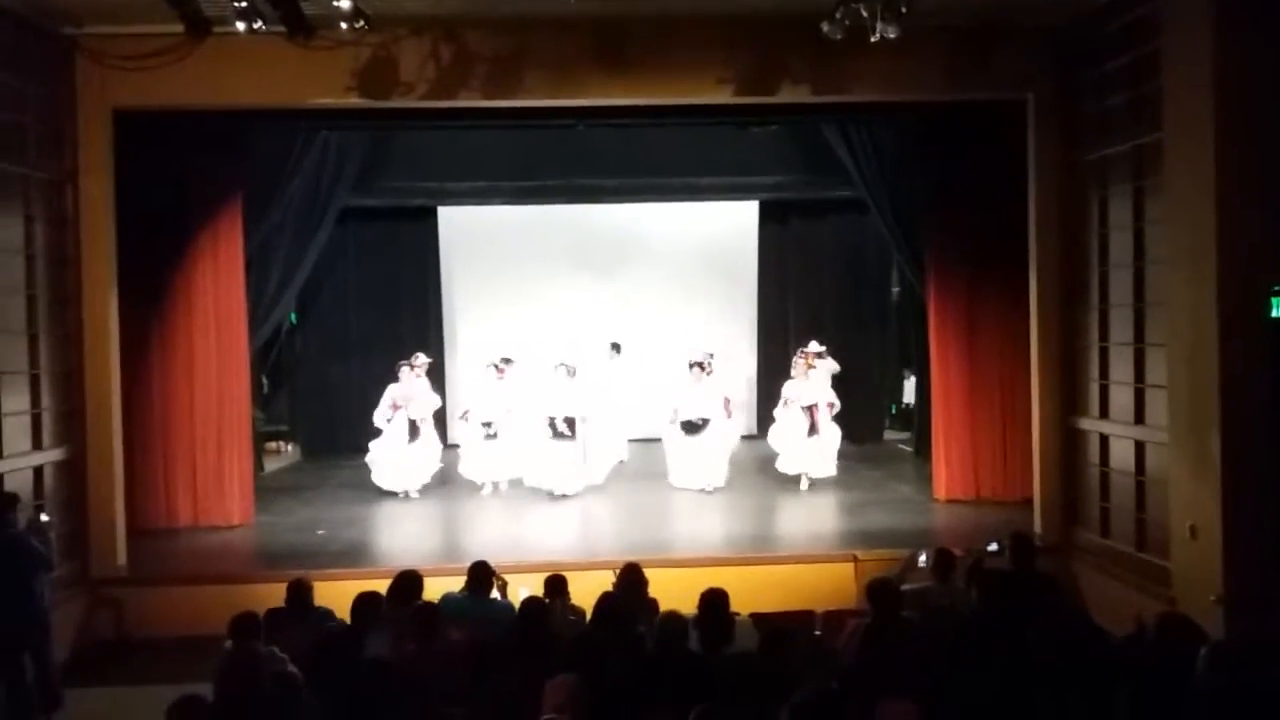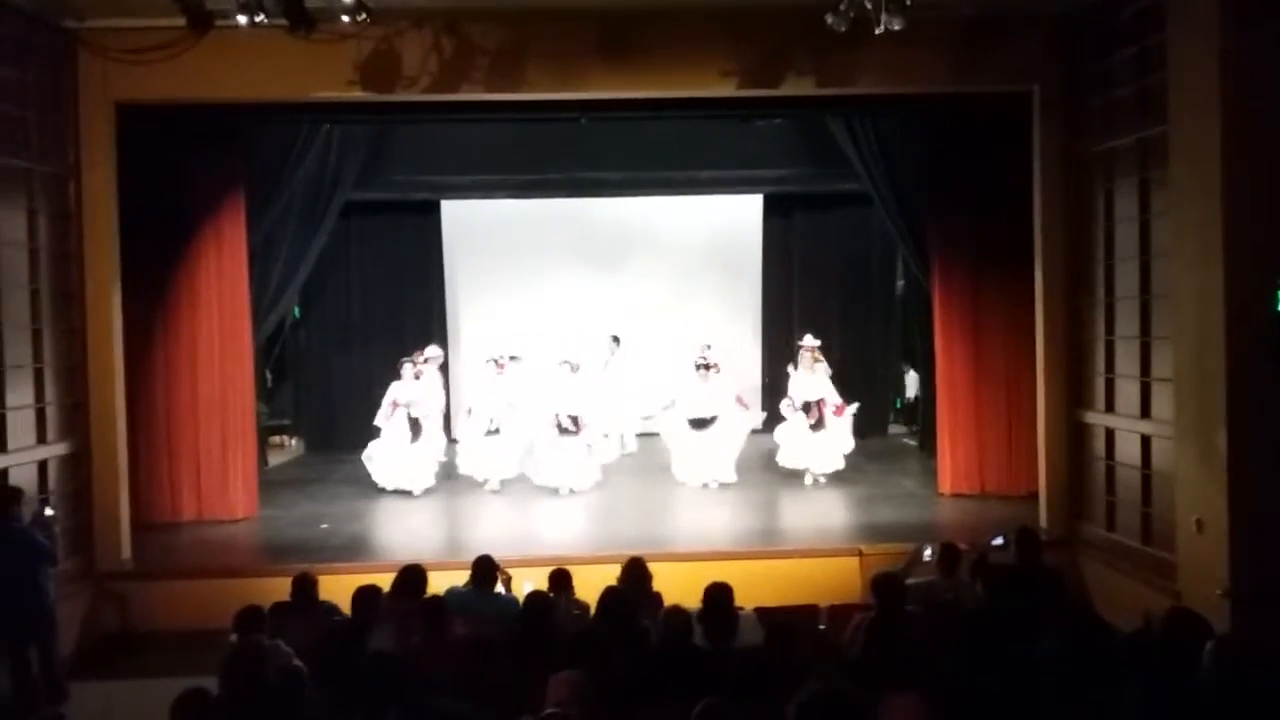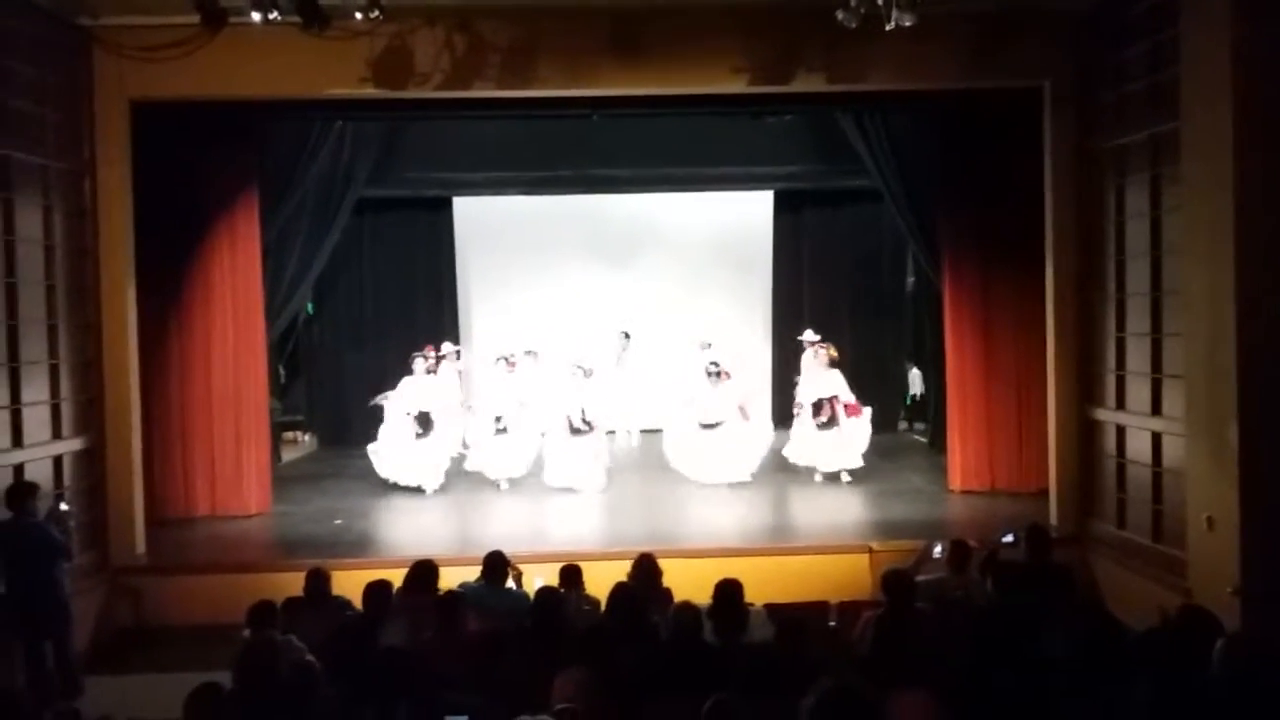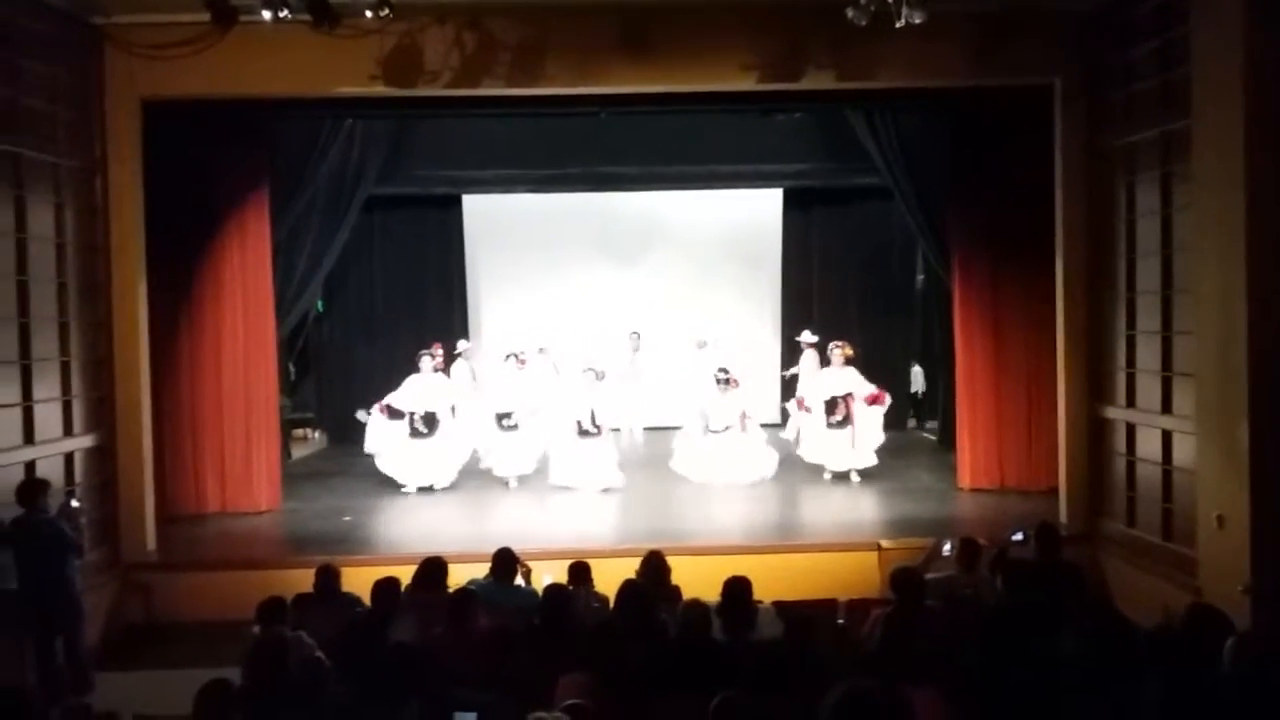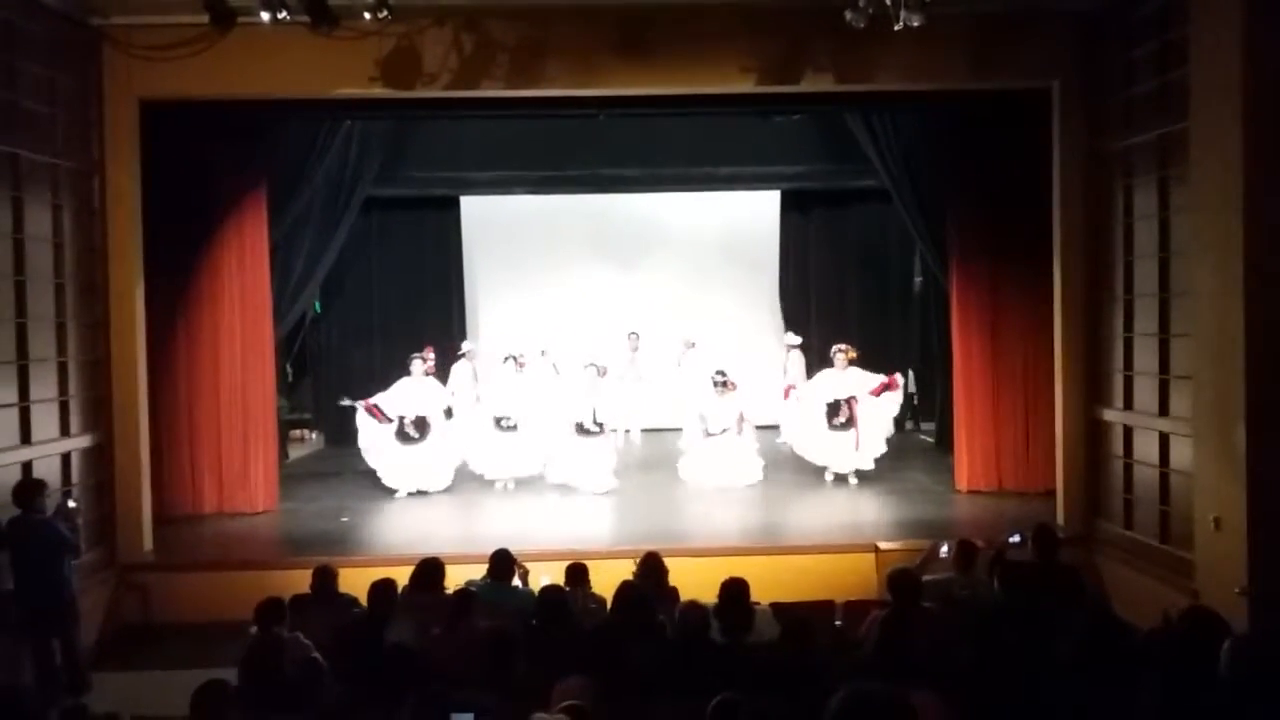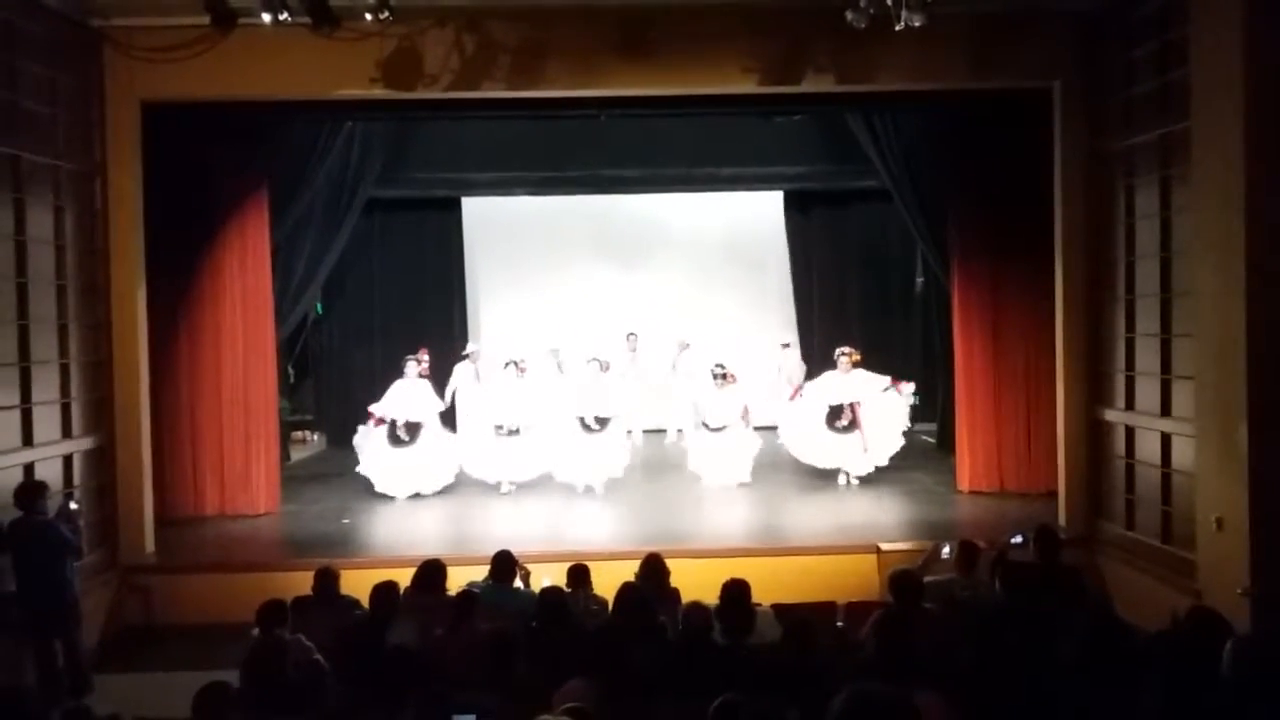
dt=0.2s
person 1, frame 1
right shoulder: (20, 540)
right elbow: (48, 564)
left wrist: (28, 533)
right wrist: (44, 537)
right hip: (30, 611)
right knee: (41, 658)
person 1, frame 2
right shoulder: (24, 534)
right elbow: (53, 558)
left wrist: (33, 527)
right wrist: (48, 531)
right hip: (35, 604)
right knee: (47, 651)
left ankle: (26, 699)
right ankle: (54, 695)
person 1, frame 3
right shoulder: (40, 529)
right elbow: (67, 554)
left wrist: (48, 522)
right wrist: (64, 526)
left hip: (20, 601)
right hip: (50, 599)
left knee: (32, 648)
right knee: (61, 645)
left ankle: (42, 692)
right ankle: (69, 689)
person 1, frame 4
left shoulder: (15, 527)
right shoulder: (51, 525)
right elbow: (78, 550)
left wrist: (59, 518)
right wrist: (75, 522)
left hip: (32, 597)
right hip: (61, 595)
left knee: (43, 644)
right knee: (73, 641)
left ankle: (52, 689)
right ankle: (80, 685)
person 1, frame 5
left shoulder: (12, 527)
right shoulder: (48, 525)
right elbow: (75, 550)
left wrist: (56, 518)
right wrist: (72, 522)
left hip: (28, 597)
right hip: (58, 595)
left knee: (40, 644)
right knee: (69, 641)
left ankle: (49, 689)
right ankle: (77, 685)
person 1, frame 6
left shoulder: (13, 529)
right shoulder: (49, 527)
right elbow: (77, 552)
left wrist: (57, 520)
right wrist: (74, 524)
left hip: (30, 599)
right hip: (60, 597)
left knee: (42, 647)
right knee: (71, 643)
left ankle: (51, 691)
right ankle: (79, 687)
